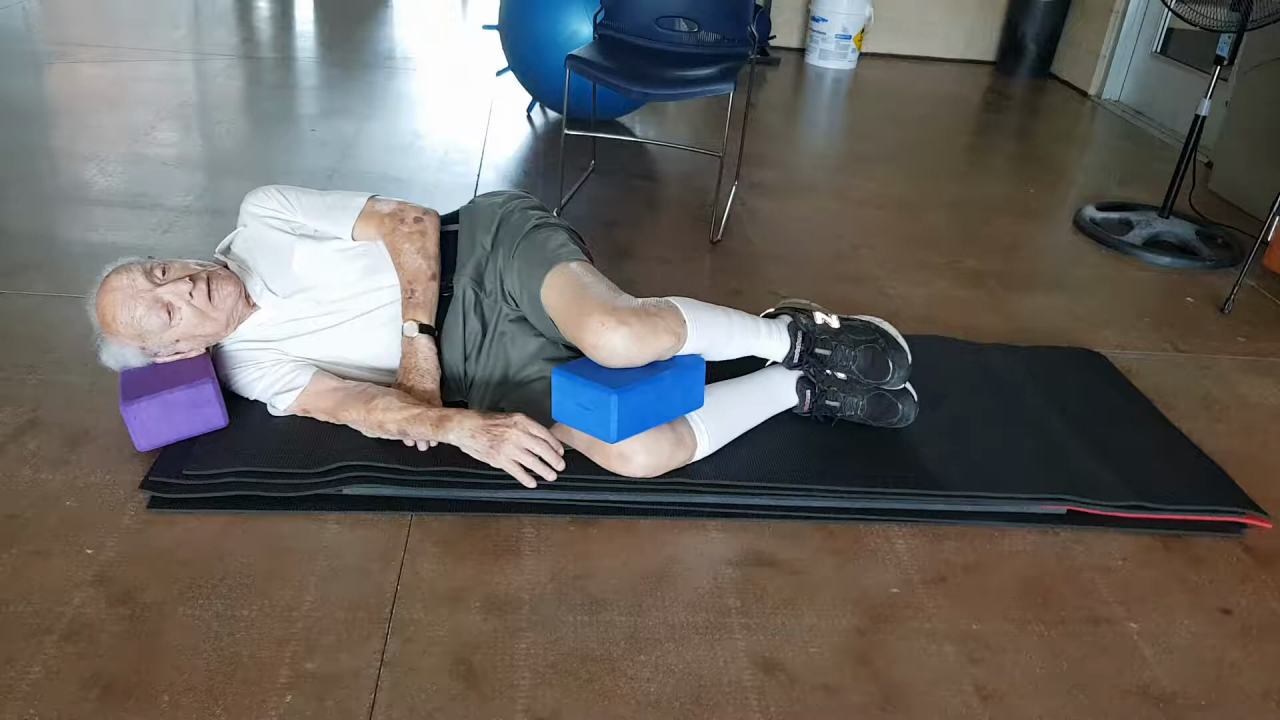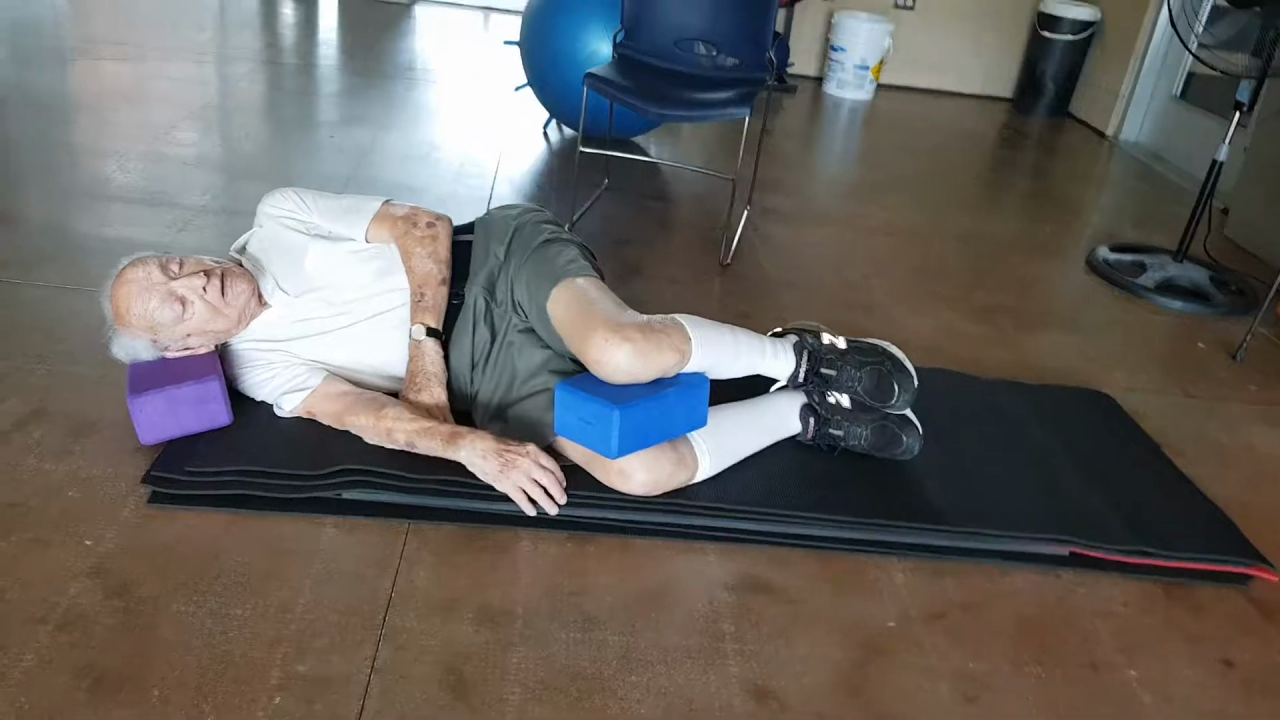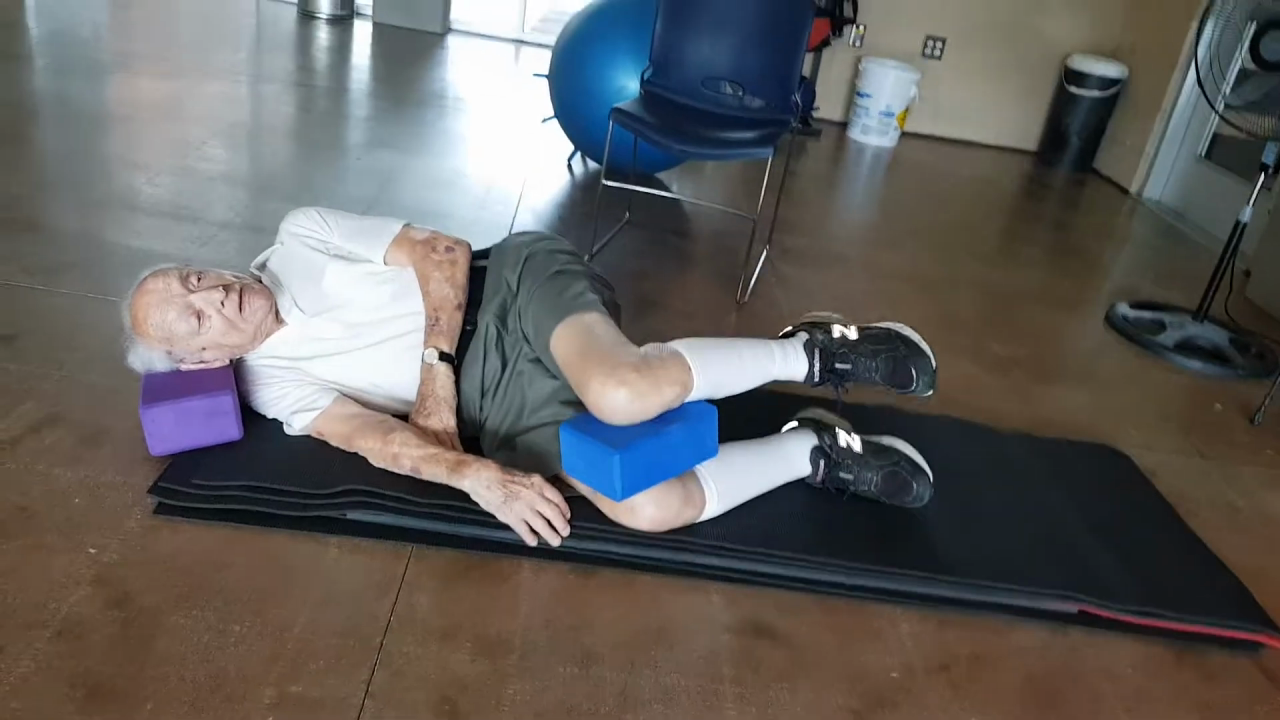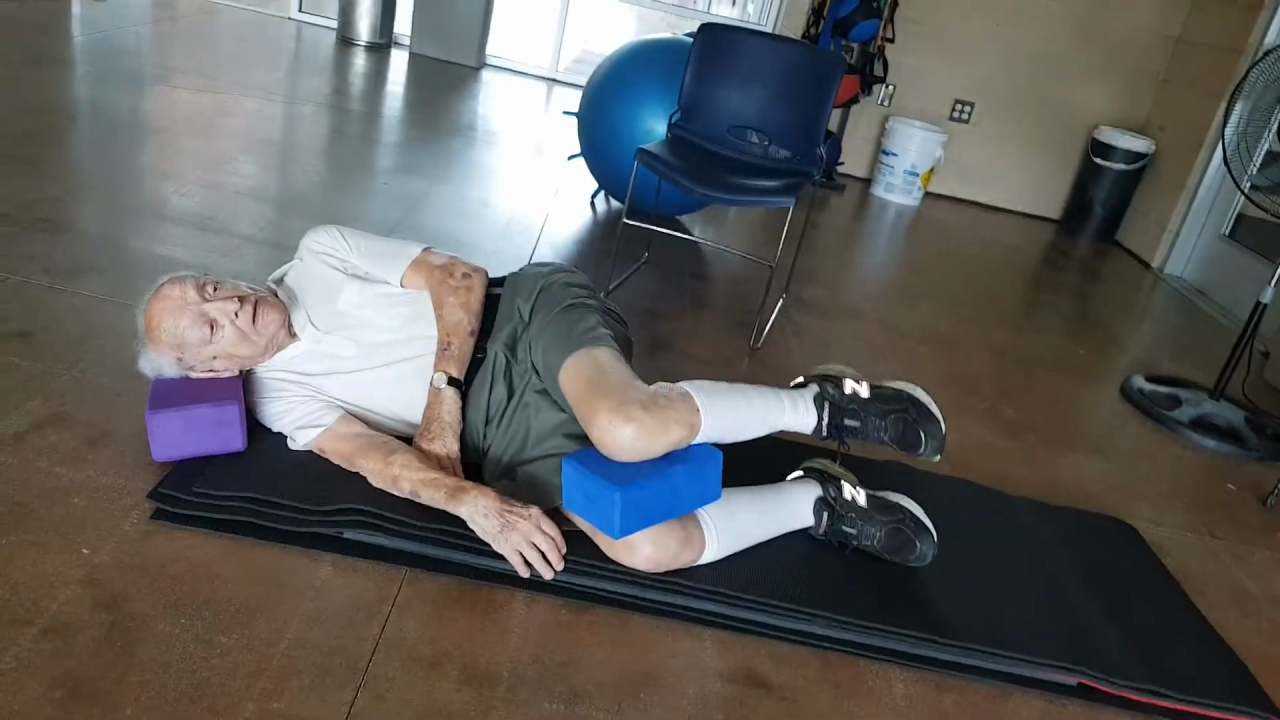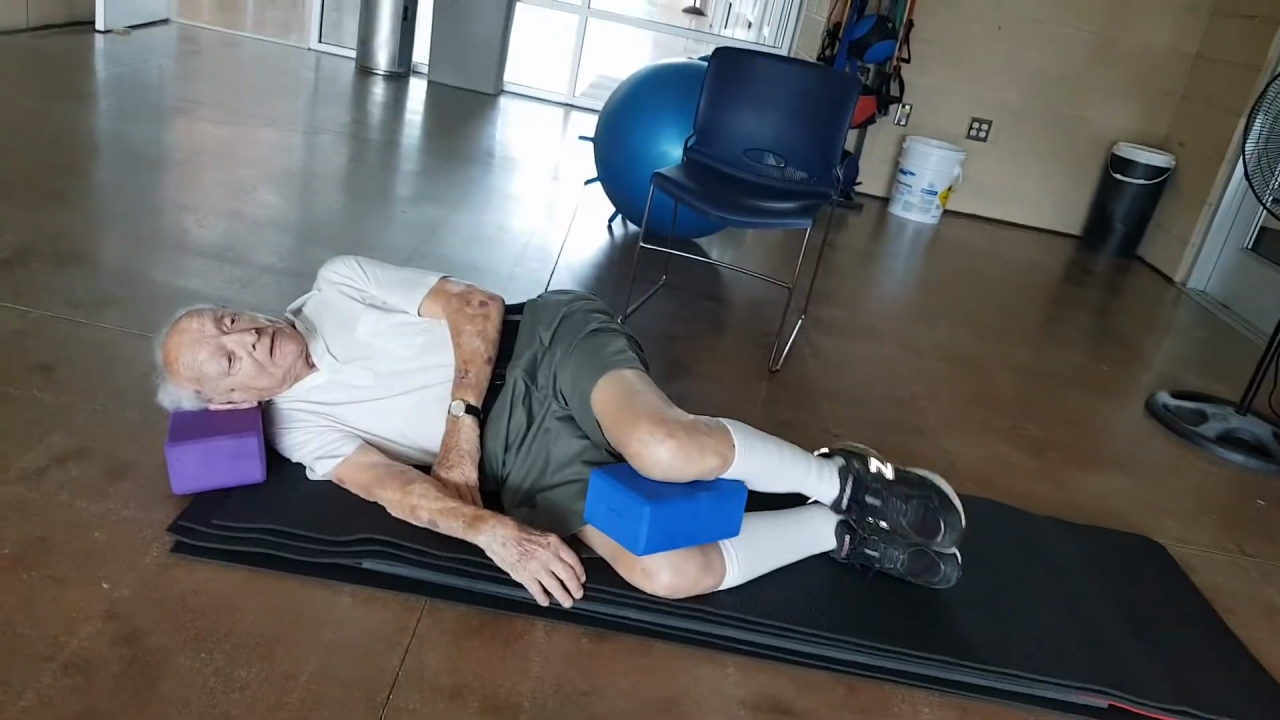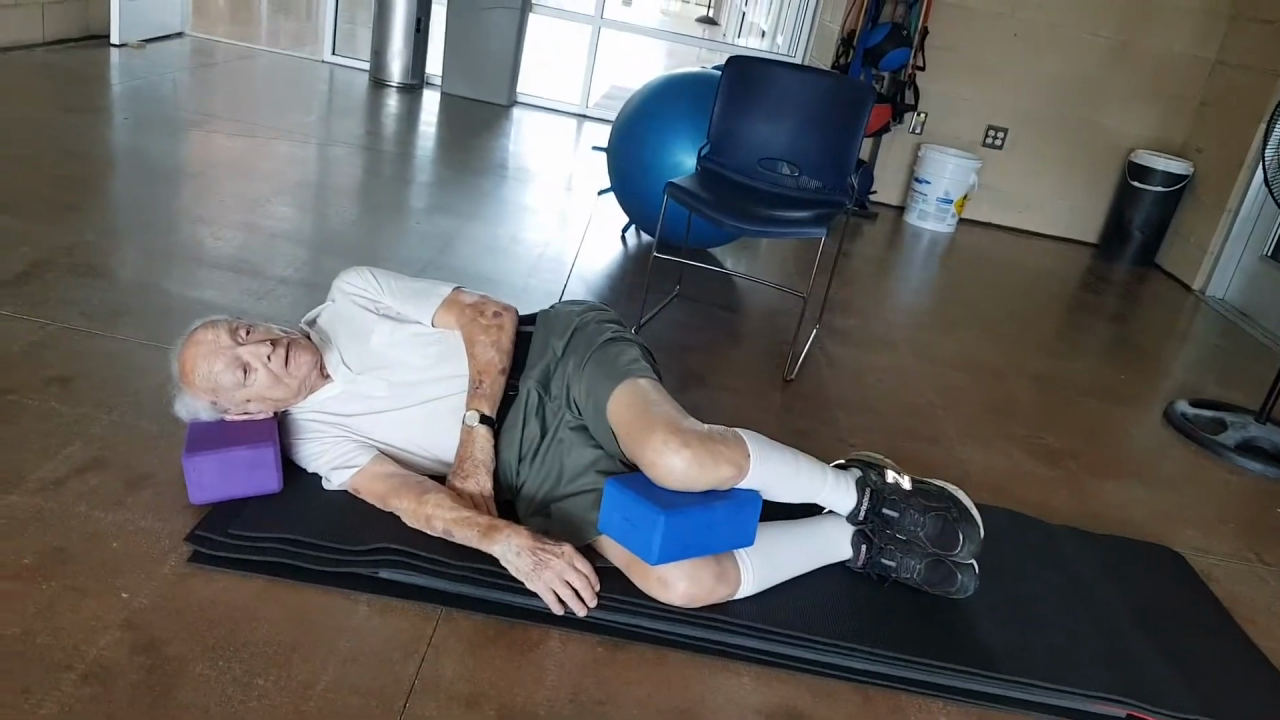
dt=0.4s
person 1, frame 1
left shoulder: (262, 217)
right shoulder: (250, 371)
left elbow: (410, 223)
right elbow: (359, 409)
left wrist: (415, 339)
right wrist: (461, 426)
right hip: (475, 363)
left knee: (616, 336)
right knee: (640, 453)
left ankle: (788, 336)
right ankle: (798, 389)
person 1, frame 2
left shoulder: (278, 217)
right shoulder: (258, 371)
left elbow: (423, 229)
right elbow: (365, 416)
left wrist: (420, 338)
right wrist: (470, 449)
right hip: (482, 372)
left knee: (620, 351)
right knee: (640, 471)
left ankle: (797, 358)
right ankle: (802, 412)
person 1, frame 3
left shoulder: (300, 235)
right shoulder: (272, 388)
left elbow: (443, 253)
right elbow: (379, 438)
left wrist: (435, 365)
right wrist: (475, 474)
right hip: (497, 402)
left knee: (620, 392)
right knee: (648, 508)
left ankle: (811, 354)
right ankle: (815, 452)
person 1, frame 4
left shoulder: (319, 253)
right shoulder: (280, 401)
left elbow: (460, 279)
right elbow: (379, 460)
left wrist: (441, 390)
right wrist: (475, 504)
right hip: (502, 433)
left knee: (628, 429)
right knee: (649, 549)
left ankle: (819, 407)
right ankle: (820, 504)
person 1, frame 5
left shoulder: (339, 281)
right shoulder: (299, 429)
left elbow: (477, 307)
right elbow: (395, 486)
left wrist: (460, 418)
right wrist: (492, 530)
right hip: (524, 457)
left knee: (663, 446)
right knee: (667, 573)
left ankle: (840, 478)
right ankle: (841, 533)
person 1, frame 6
left shoulder: (352, 293)
right shoulder: (312, 439)
left elbow: (490, 317)
right elbow: (411, 498)
left wrist: (475, 425)
right wrist: (507, 542)
right hip: (536, 468)
left knee: (676, 458)
right knee: (681, 582)
left ankle: (859, 491)
right ankle: (856, 541)
